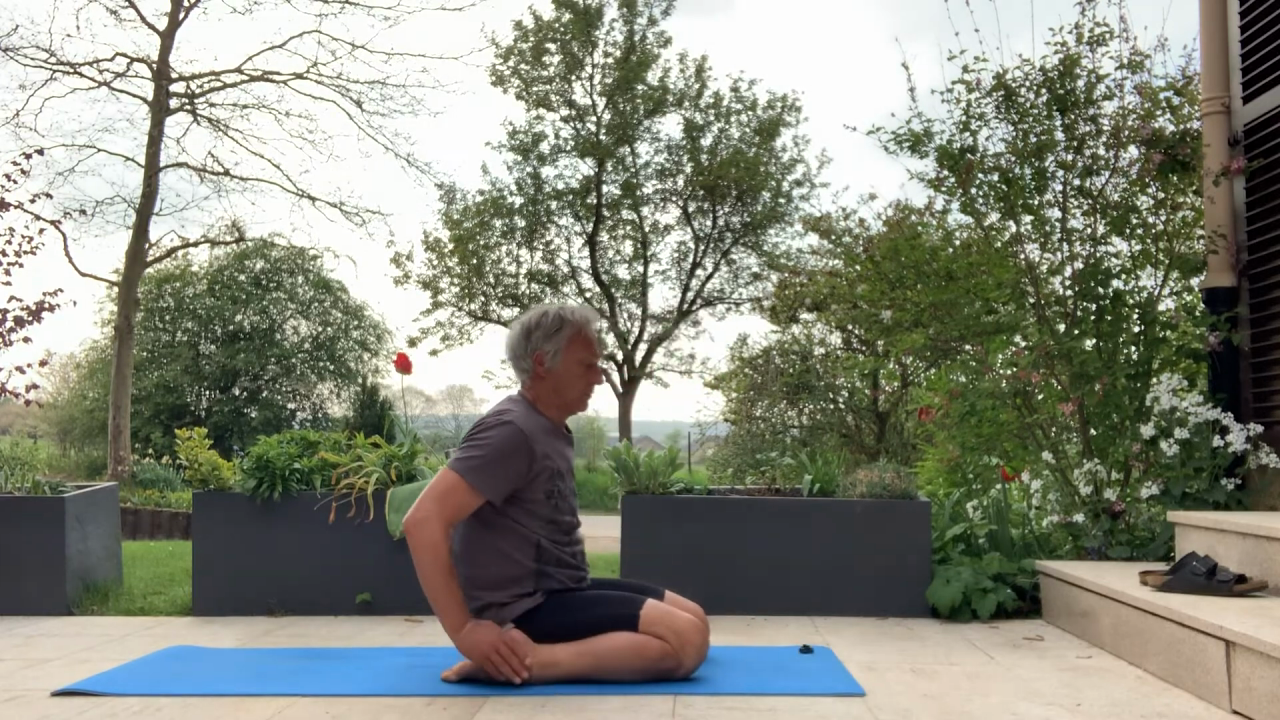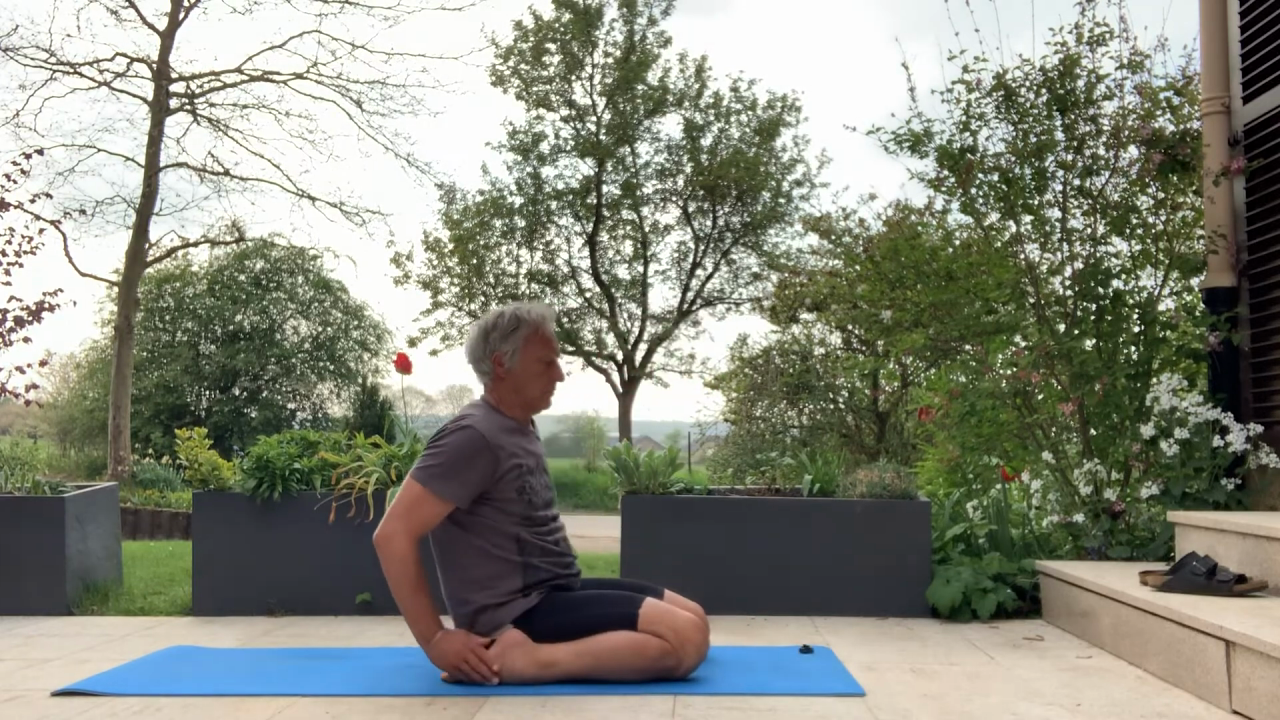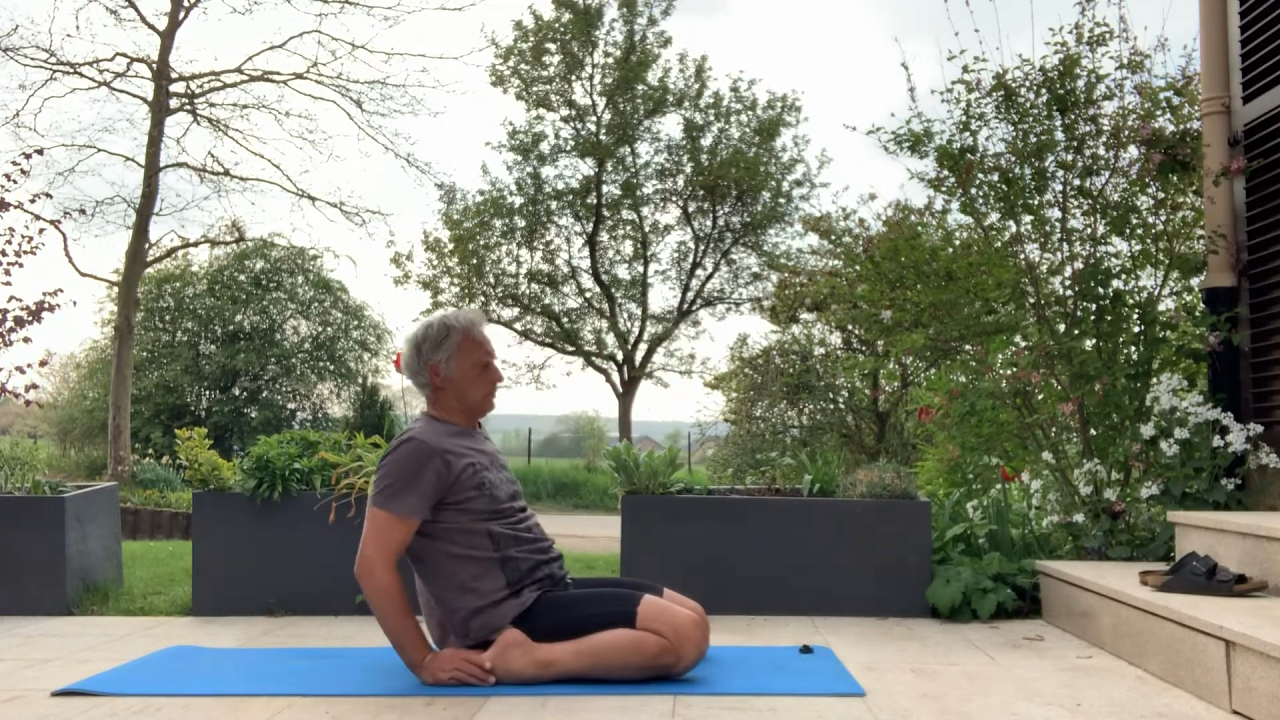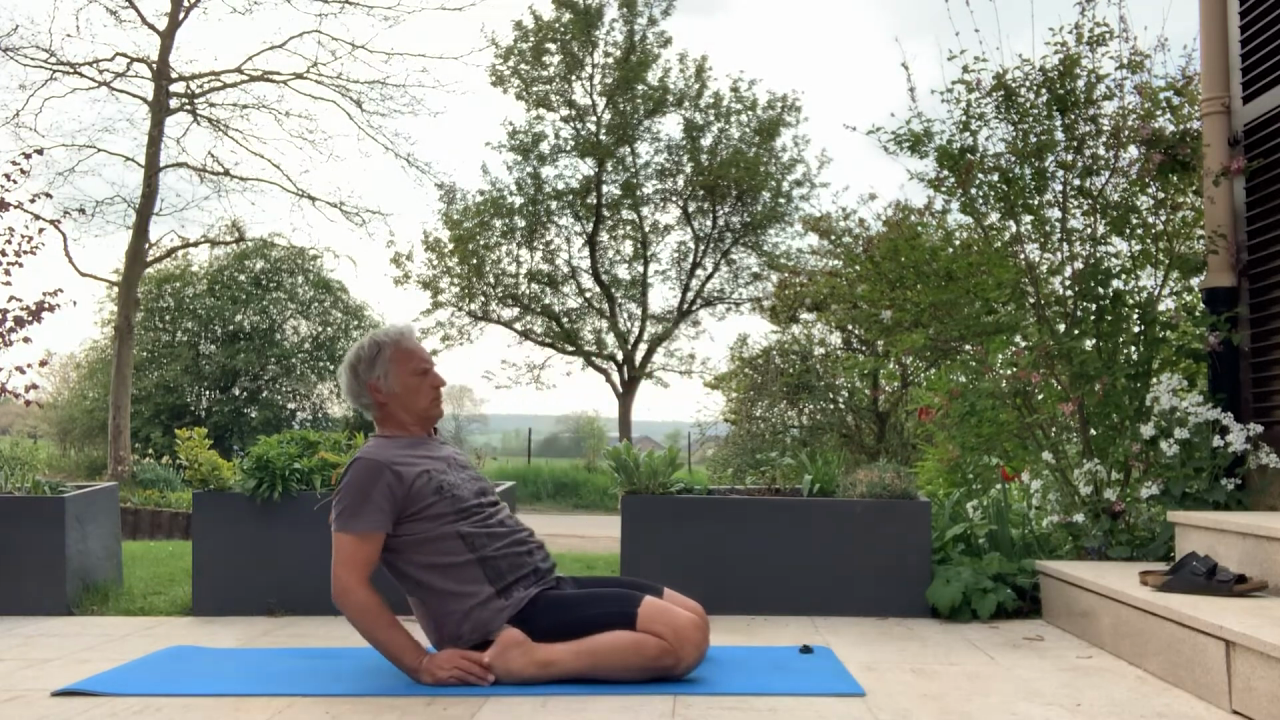
dt=0.4s
person 1, frame 1
left shoulder: (550, 429)
right shoulder: (512, 432)
right elbow: (423, 523)
right wrist: (464, 631)
left hip: (557, 594)
right hip: (521, 614)
left knee: (693, 619)
right knee: (686, 640)
left ankle: (527, 652)
right ankle: (527, 655)
person 1, frame 2
left shoulder: (519, 429)
right shoulder: (475, 437)
right elbow: (393, 535)
right wrist: (434, 639)
left hip: (554, 593)
right hip: (518, 617)
left knee: (693, 618)
right knee: (685, 639)
right ankle: (516, 658)
person 1, frame 3
left shoulder: (470, 436)
right shoulder: (422, 449)
right elbow: (373, 564)
right wrist: (424, 660)
left hip: (548, 591)
right hip: (513, 618)
left knee: (692, 616)
right knee: (685, 636)
left ankle: (527, 650)
right ankle: (523, 657)
person 1, frame 4
left shoulder: (435, 447)
right shoulder: (375, 468)
right elbow: (348, 587)
right wrist: (421, 663)
left hip: (546, 590)
right hip: (509, 618)
left knee: (692, 617)
right knee: (685, 637)
right ankle: (525, 658)
